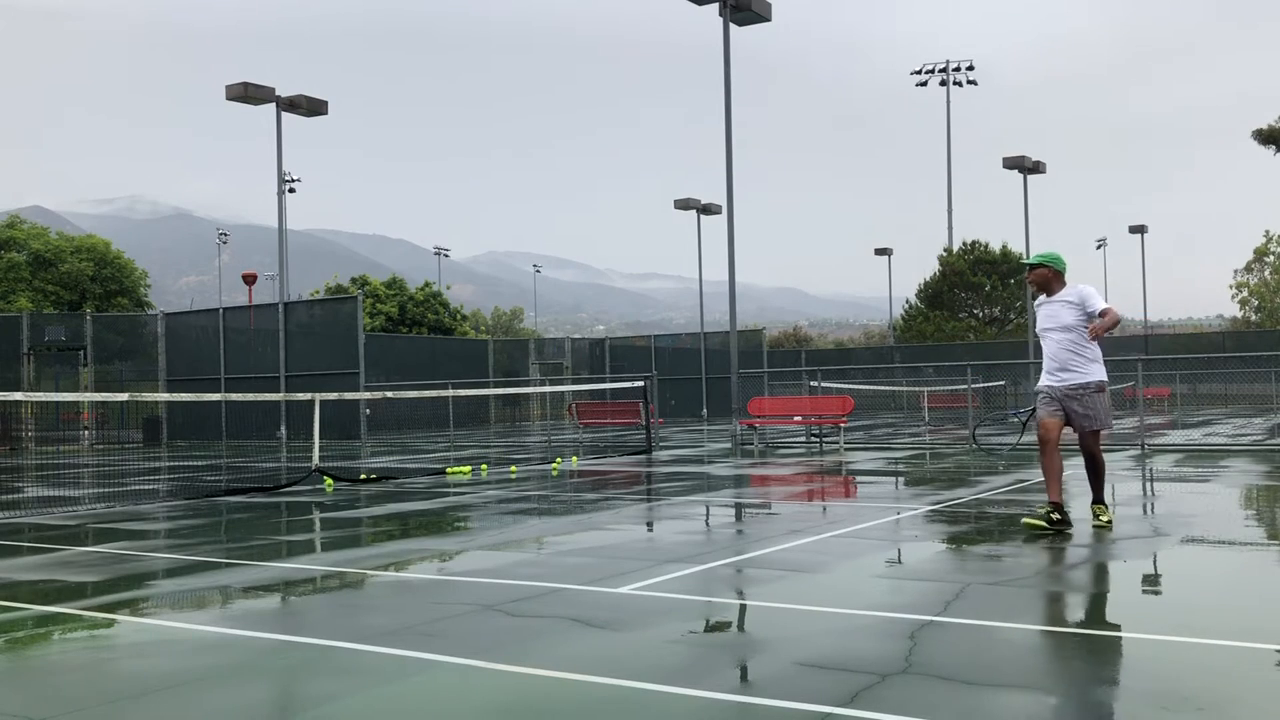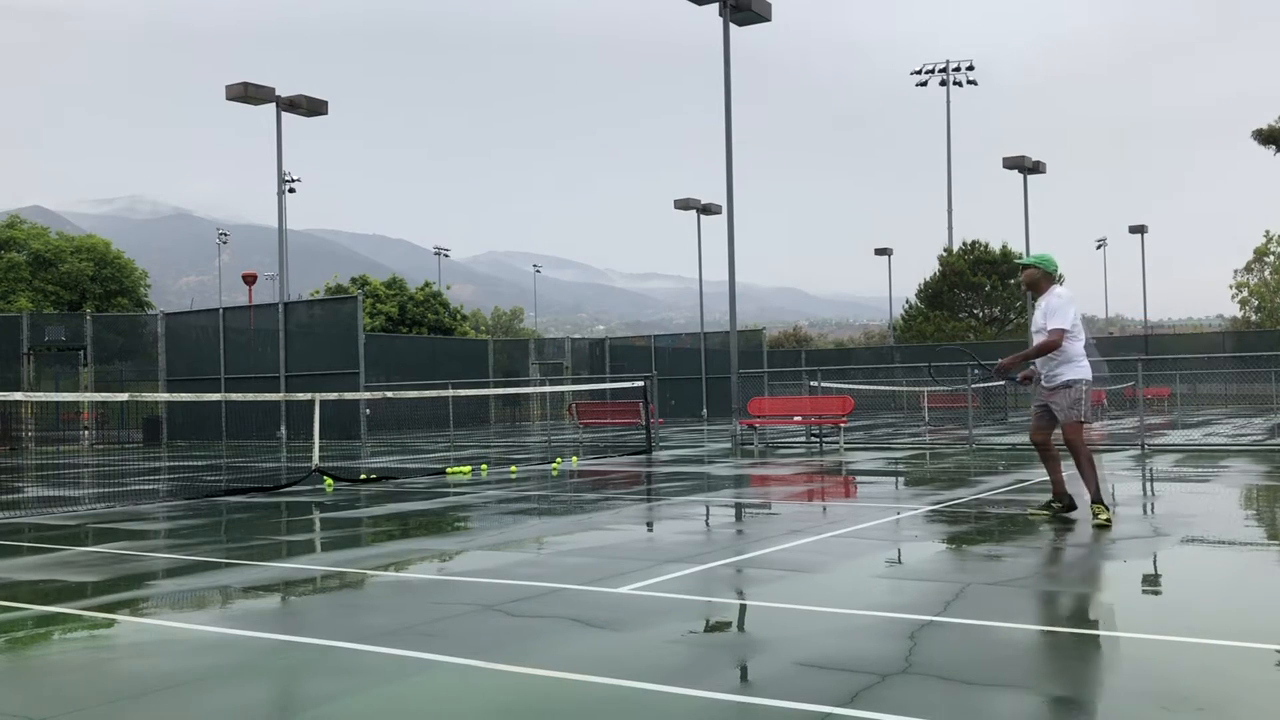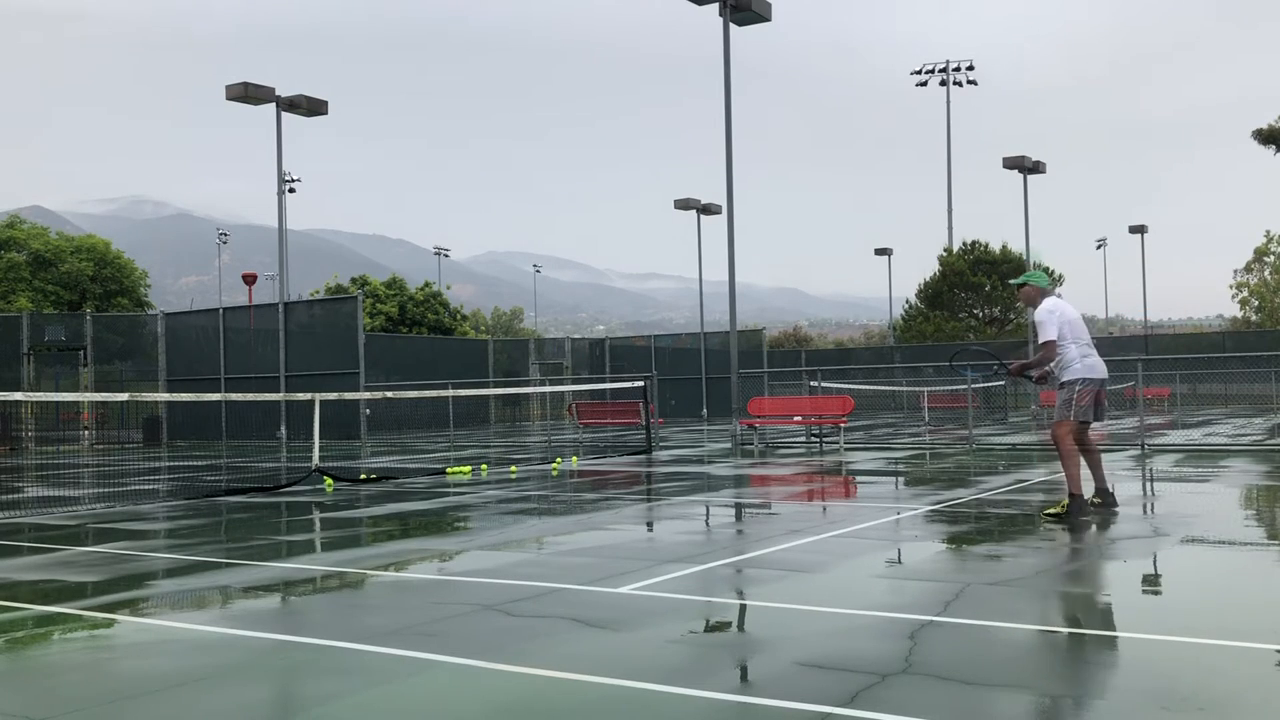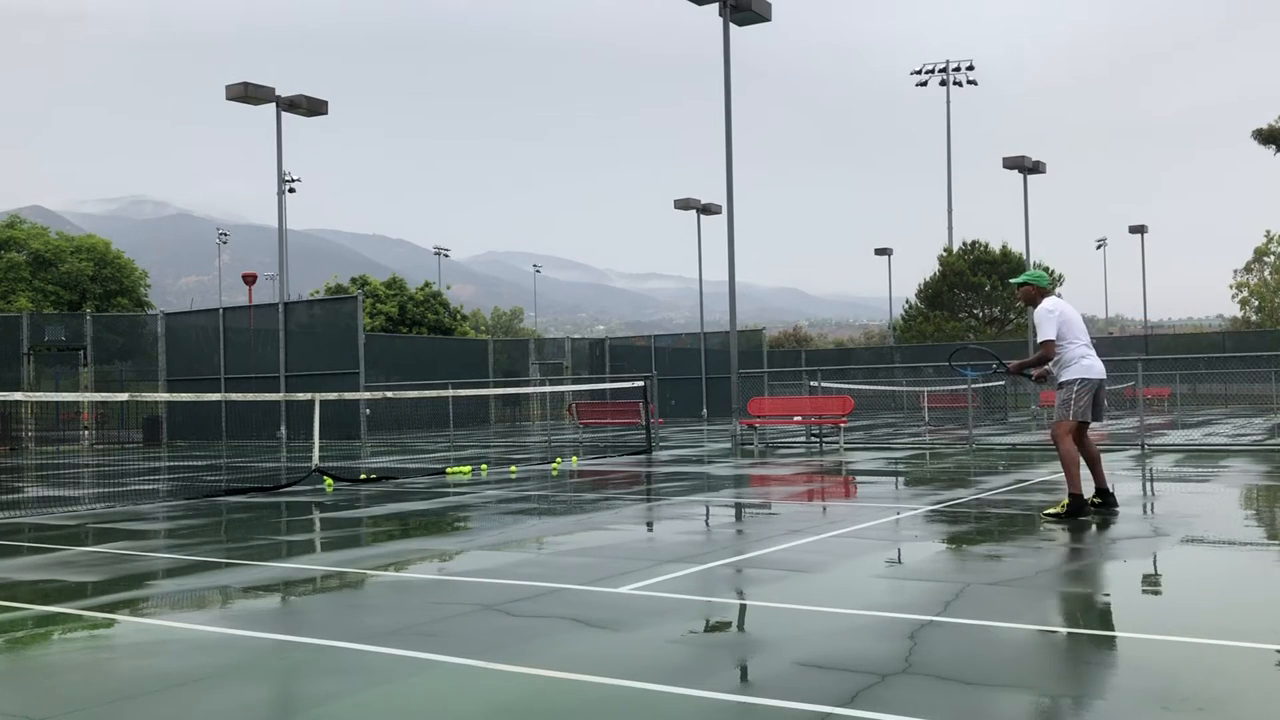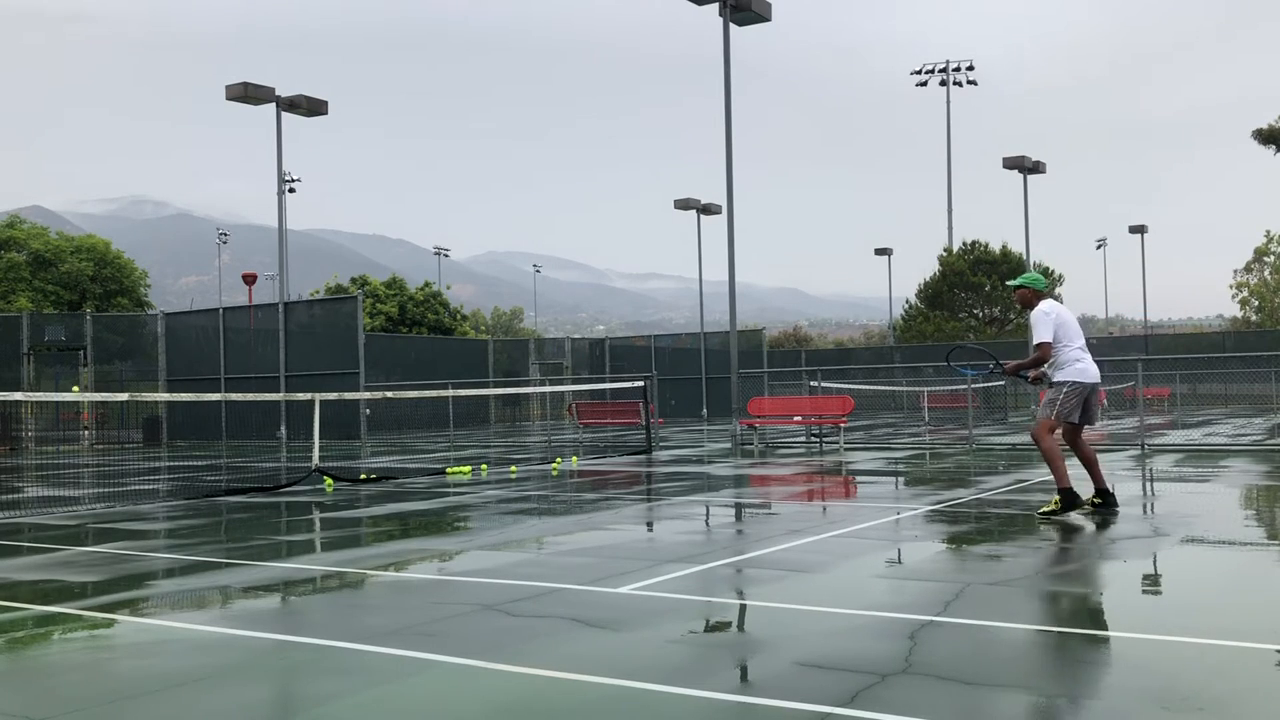
dt=0.3s
person 1, frame 1
left shoulder: (1082, 293)
right shoulder: (1041, 304)
left elbow: (1112, 315)
left wrist: (1104, 324)
left hip: (1088, 382)
right hip: (1051, 385)
left knee: (1089, 446)
right knee: (1047, 438)
left ankle: (1099, 504)
right ankle: (1055, 511)
person 1, frame 2
left shoulder: (1058, 297)
right shoulder: (1045, 301)
left elbow: (1054, 342)
left wrist: (1014, 361)
right wrist: (1034, 371)
left hip: (1070, 379)
right hip: (1050, 382)
left knee: (1073, 439)
right knee: (1039, 437)
left ankle: (1098, 503)
right ankle: (1061, 499)
person 1, frame 3
left shoulder: (1044, 309)
right shoulder: (1057, 305)
left elbow: (1048, 352)
left wrist: (1023, 367)
right wrist: (1048, 370)
left hip: (1079, 375)
right hip: (1092, 372)
left knee: (1061, 434)
right knee: (1078, 435)
left ankle: (1076, 501)
right ankle: (1103, 494)
person 1, frame 4
left shoulder: (1044, 310)
right shoulder: (1059, 305)
left elbow: (1048, 352)
left wrist: (1021, 366)
right wrist: (1048, 370)
left hip: (1078, 376)
right hip: (1093, 372)
left knee: (1061, 435)
right knee: (1078, 435)
left ankle: (1076, 501)
right ankle: (1104, 495)
person 1, frame 5
left shoulder: (1040, 312)
right shoulder: (1055, 308)
left elbow: (1044, 354)
left wrist: (1017, 367)
right wrist: (1045, 372)
left hip: (1072, 379)
right hip: (1088, 376)
left knee: (1041, 432)
right knee: (1072, 436)
left ankle: (1067, 495)
right ankle: (1104, 496)
